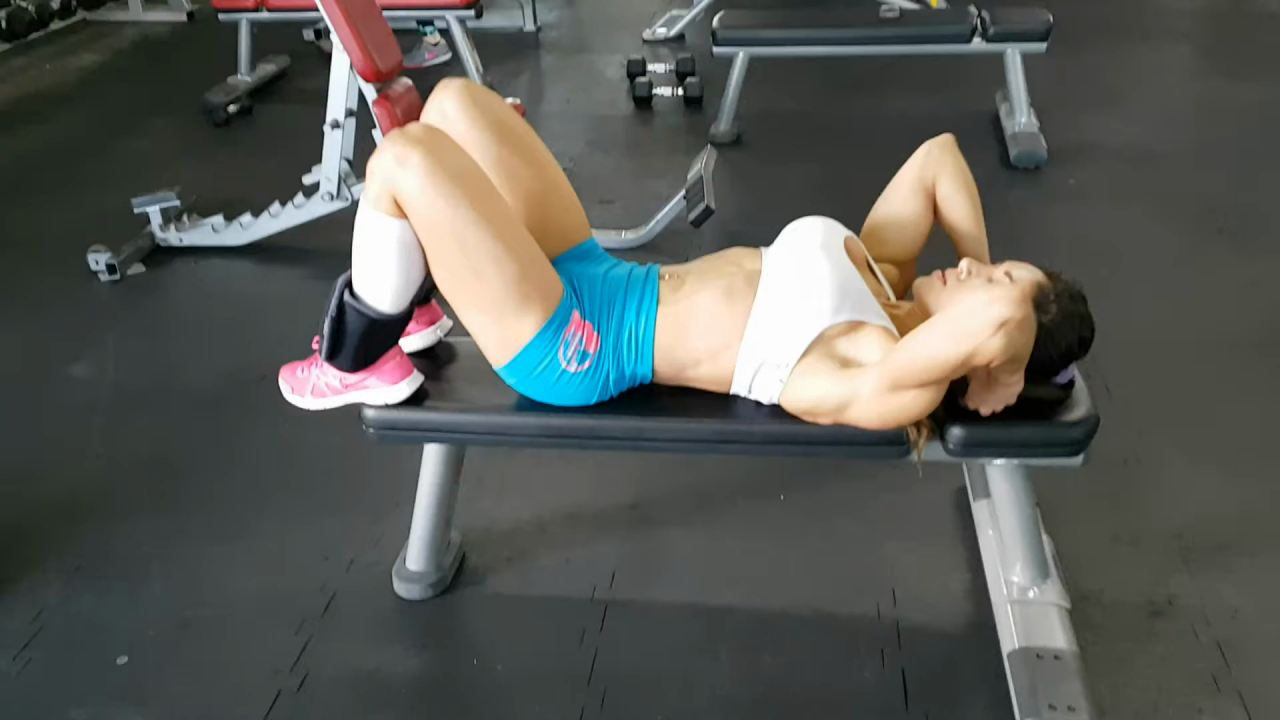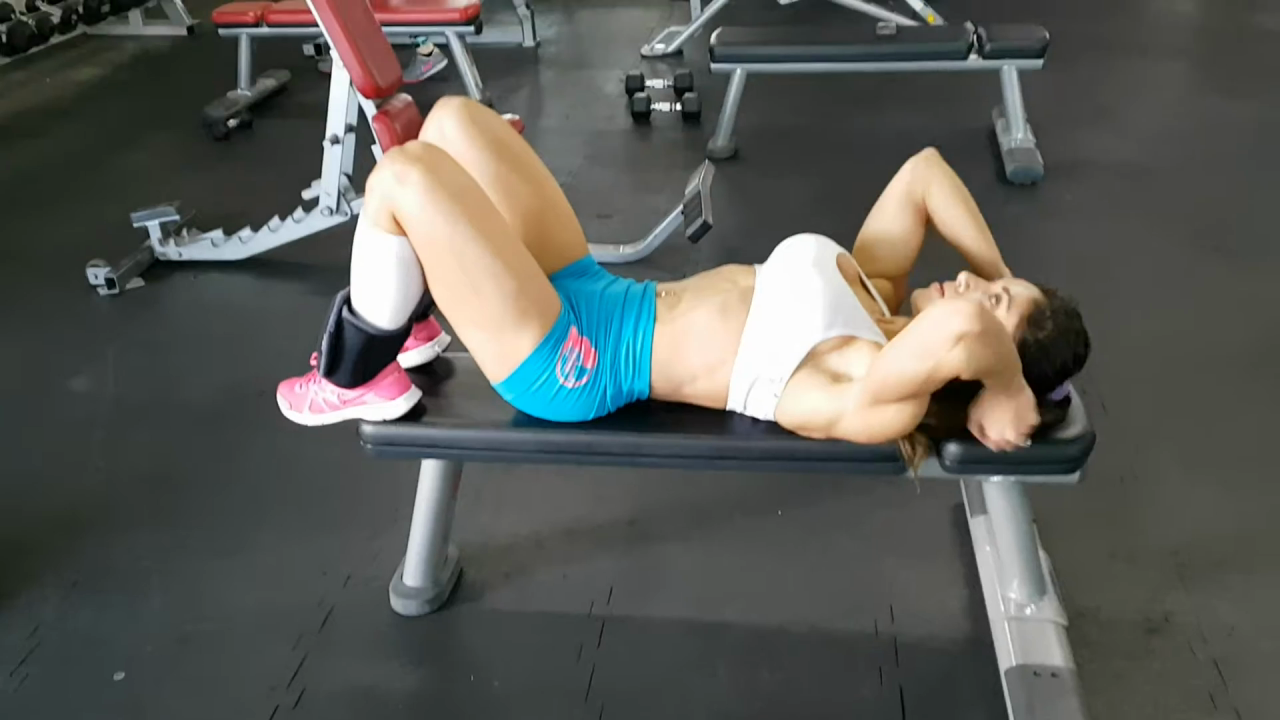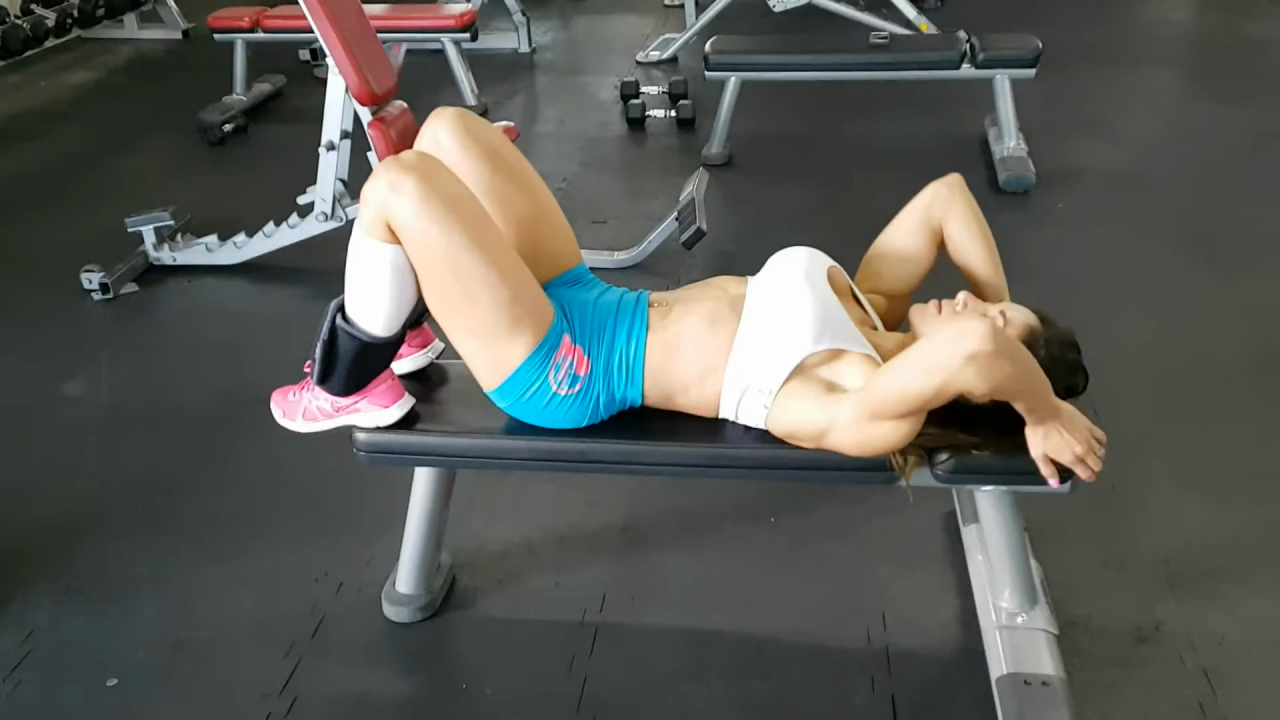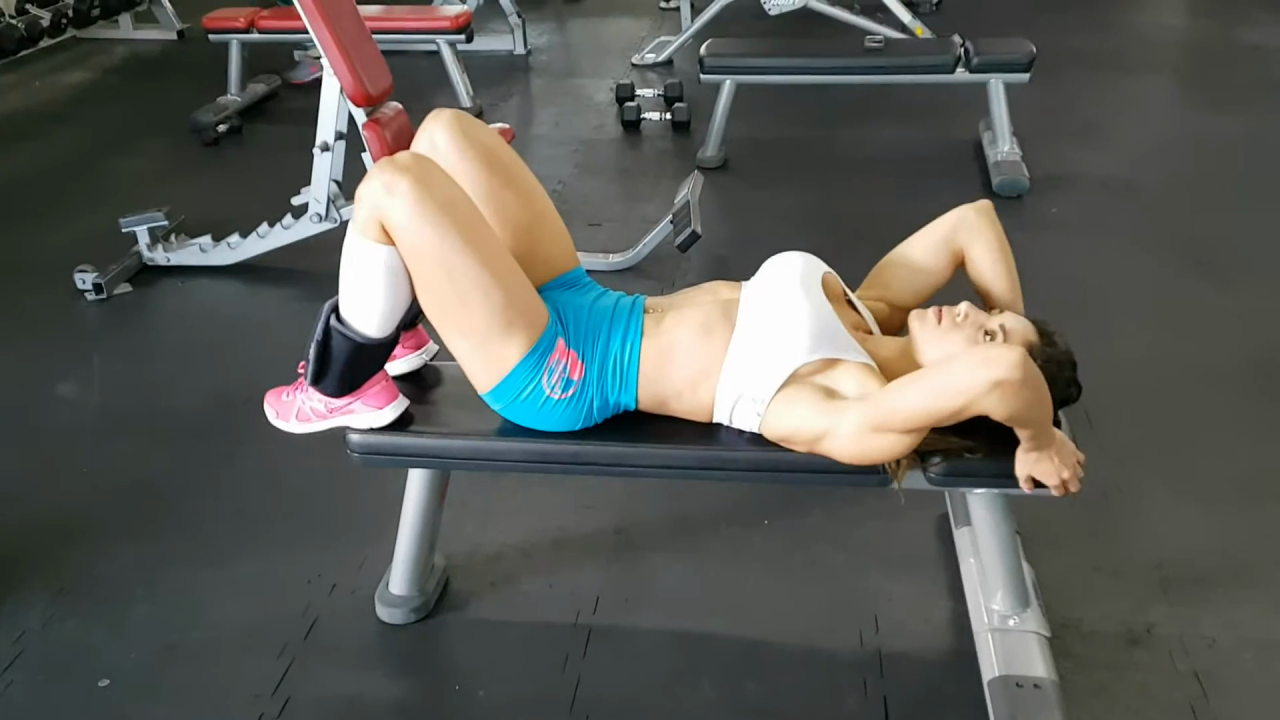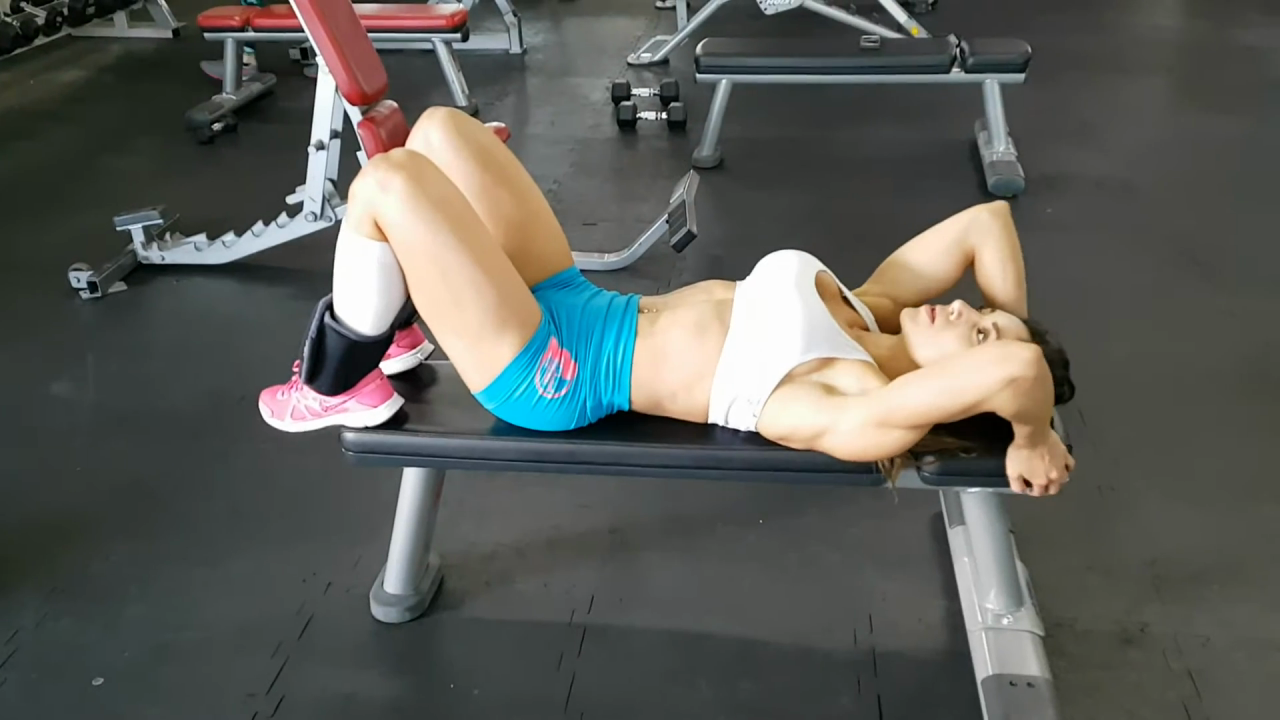
dt=0.2s
person 1, frame 1
left shoulder: (894, 387)
right shoulder: (884, 281)
left elbow: (998, 314)
right elbow: (938, 155)
left wrist: (1003, 372)
right wrist: (994, 276)
left hip: (570, 351)
right hip: (595, 286)
left knee: (403, 157)
right knee: (454, 99)
left ankle: (360, 365)
right ankle: (400, 303)
person 1, frame 2
left shoulder: (887, 401)
right shoulder: (876, 296)
left elbow: (958, 332)
right elbow: (923, 171)
left wrist: (1011, 391)
right wrist: (996, 266)
left hip: (567, 367)
right hip: (591, 301)
left knee: (404, 173)
right knee: (453, 120)
left ankle: (360, 380)
right ankle: (403, 320)
person 1, frame 3
left shoulder: (882, 411)
right shoulder: (876, 313)
left elbow: (979, 350)
right elbow: (947, 194)
left wrist: (1045, 416)
right wrist: (1012, 320)
left hip: (560, 375)
right hip: (587, 310)
left knee: (399, 183)
right knee: (446, 129)
left ankle: (352, 389)
right ankle: (400, 331)
person 1, frame 4
left shoulder: (876, 413)
right shoulder: (871, 318)
left elbow: (1002, 381)
right elbow: (974, 218)
left wrist: (1039, 440)
right wrist: (1018, 337)
left hip: (555, 378)
right hip: (580, 312)
left knee: (394, 185)
right knee: (444, 130)
left ankle: (346, 391)
right ankle: (395, 333)
person 1, frame 5
left shoulder: (877, 411)
right shoulder: (874, 315)
left elbow: (1021, 365)
right elbow: (988, 219)
left wrist: (1032, 437)
right wrist: (1015, 333)
left hip: (548, 378)
right hip: (575, 312)
left knee: (386, 181)
right knee: (438, 127)
left ankle: (343, 386)
right ankle: (390, 330)
